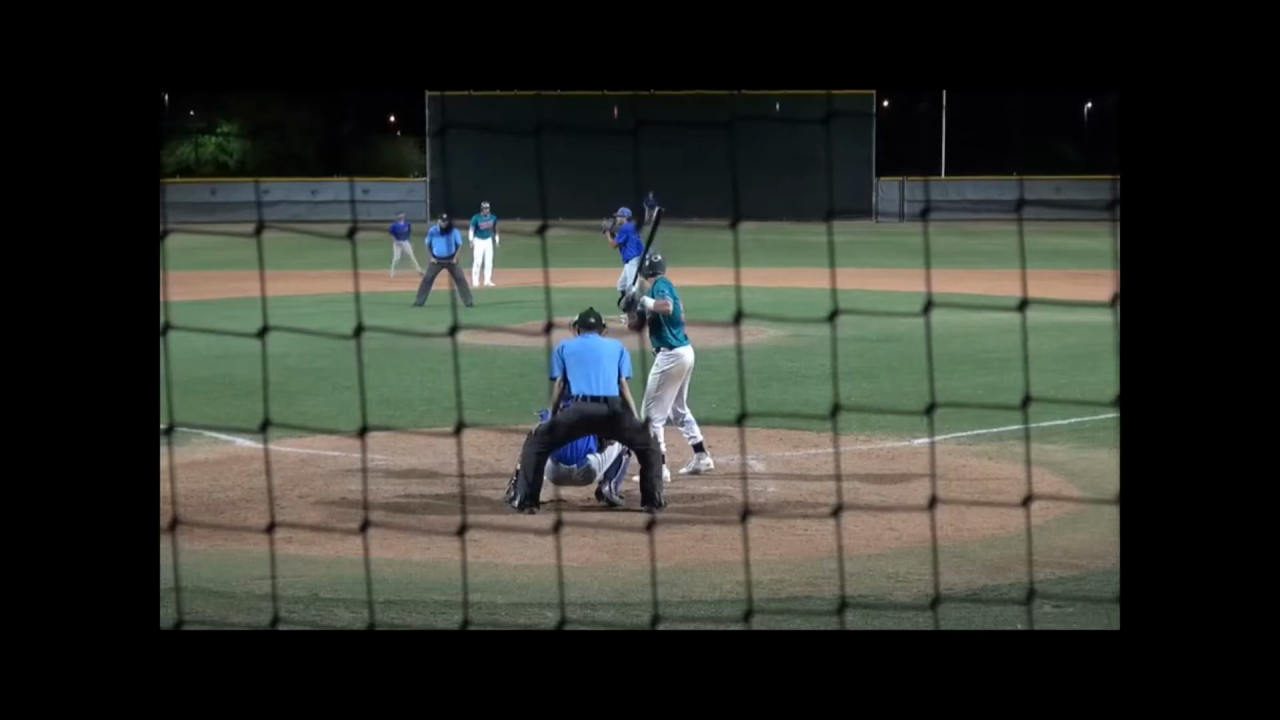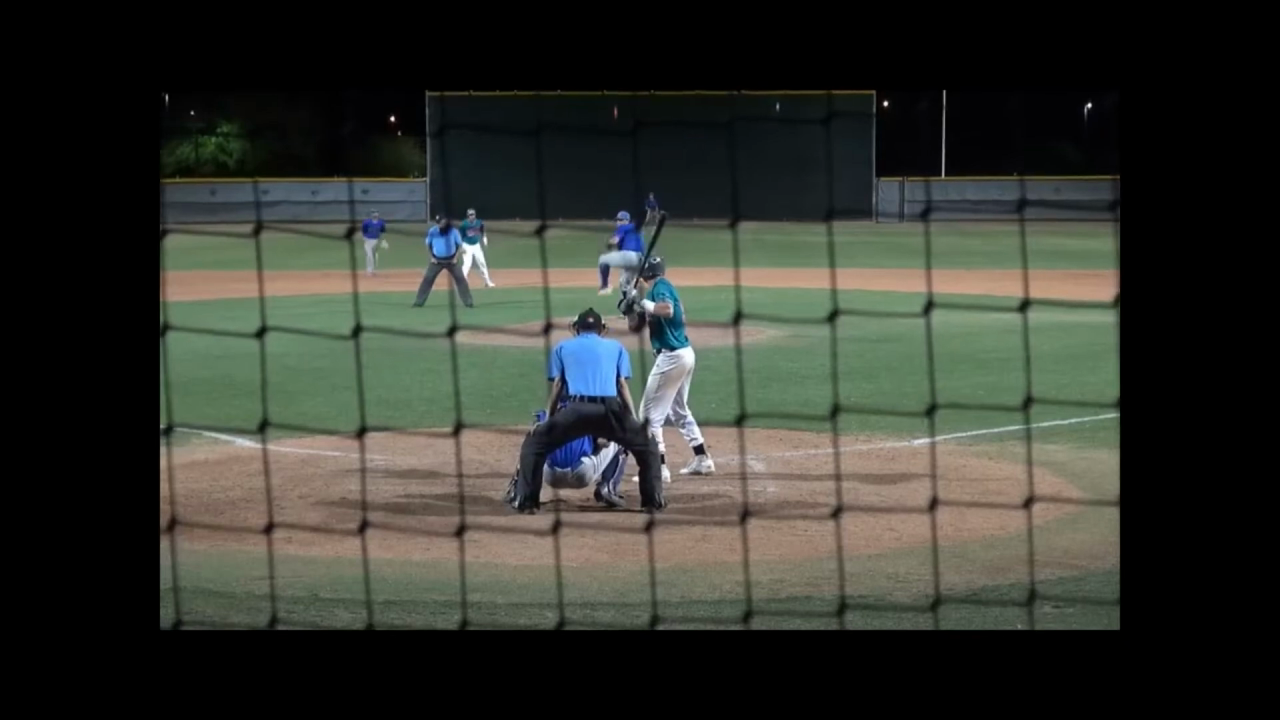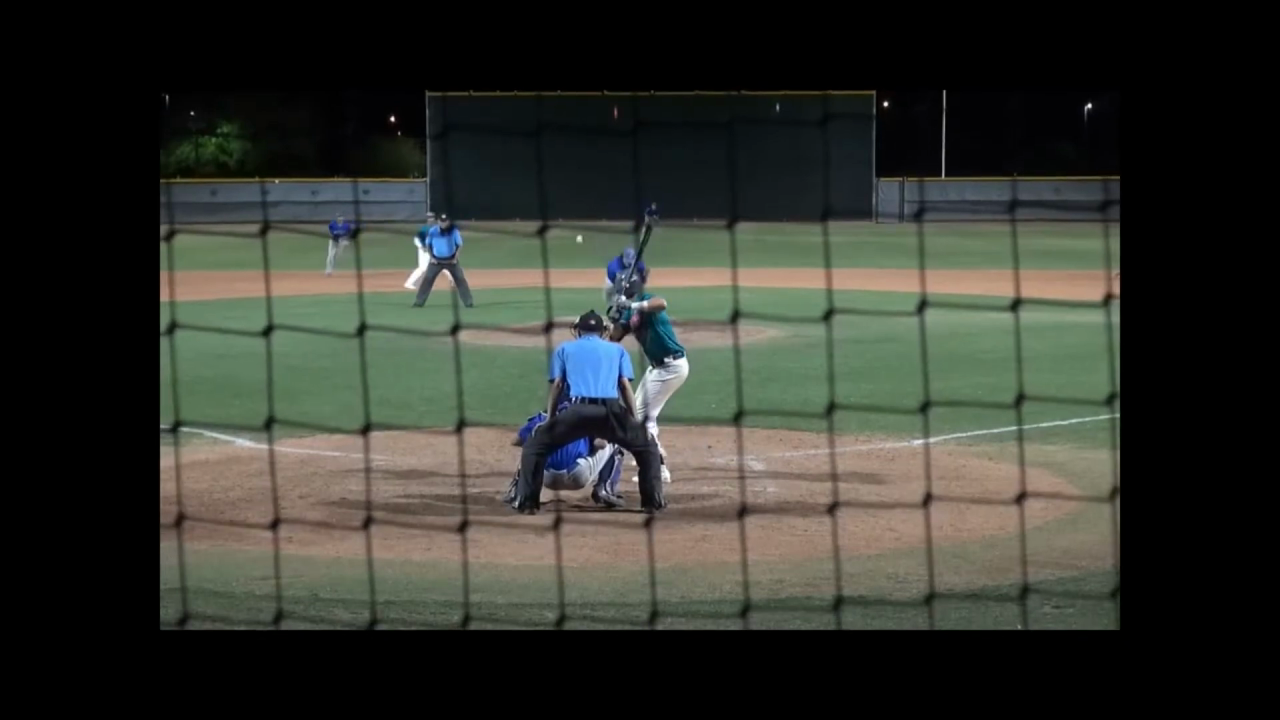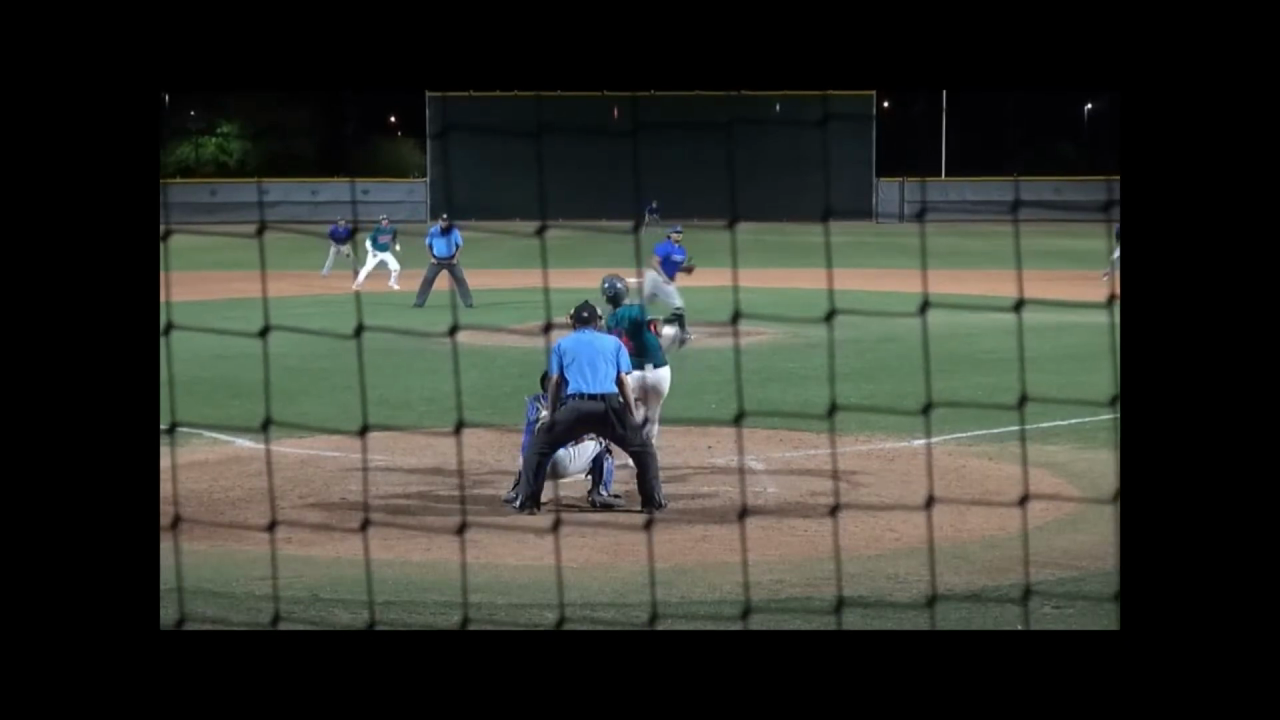
dt=0.7s
person 1, frame 1
left shoulder: (660, 285)
right shoulder: (656, 287)
left elbow: (667, 308)
right elbow: (635, 326)
left wrist: (642, 299)
right wrist: (632, 305)
left hip: (671, 355)
right hip: (683, 352)
left knee: (652, 412)
right knee: (678, 409)
left ankle: (659, 468)
right ankle: (701, 457)
person 1, frame 2
left shoulder: (660, 287)
right shoulder: (659, 288)
left elbow: (667, 310)
right elbow: (635, 327)
left wrist: (641, 302)
right wrist: (631, 307)
left hip: (672, 357)
right hip: (684, 354)
left knee: (650, 413)
right knee: (679, 410)
left ankle: (659, 468)
right ankle: (702, 459)
person 1, frame 3
left shoulder: (644, 299)
right shoulder: (629, 312)
left elbow: (662, 304)
right elbow: (615, 337)
left wrist: (631, 305)
right wrist: (619, 313)
left hip: (671, 365)
right hip: (660, 365)
left knee: (643, 415)
right knee: (642, 409)
left ankle: (659, 469)
person 1, frame 4
left shoulder: (610, 321)
right shoulder: (637, 311)
right elbow: (652, 324)
left hip: (635, 376)
right hip: (660, 373)
right knee: (650, 416)
person 2, frame 1
left shoulder: (564, 347)
right shoulder: (617, 346)
left elbow: (559, 385)
right elbow: (623, 385)
left wrist: (550, 419)
right wrist: (637, 420)
left hip: (578, 409)
right hip: (611, 409)
left knee: (536, 443)
right knee: (647, 445)
left ankle: (525, 501)
right ankle: (653, 500)
person 2, frame 2
left shoulder: (562, 347)
right shoulder: (616, 347)
left elbow: (557, 385)
right elbow: (622, 385)
left wrist: (548, 419)
right wrist: (635, 421)
left hip: (576, 409)
right hip: (609, 409)
left knee: (534, 444)
right knee: (646, 445)
left ankle: (525, 501)
right ankle: (653, 501)
person 2, frame 3
left shoulder: (564, 349)
right shoulder: (617, 349)
left elbow: (557, 385)
right elbow: (625, 385)
left wrist: (549, 420)
right wrist: (636, 421)
left hip: (577, 411)
right hip: (610, 411)
left knee: (535, 445)
right knee: (646, 446)
left ankle: (525, 501)
right ankle: (653, 501)
person 2, frame 4
left shoulder: (561, 344)
right shoulder: (613, 342)
left elbow: (554, 382)
right elbow: (623, 380)
left wrist: (550, 415)
right wrist: (633, 416)
left hip: (574, 406)
right hip: (608, 406)
left knee: (537, 448)
right knee: (642, 447)
left ankle: (526, 500)
right ankle: (653, 501)
